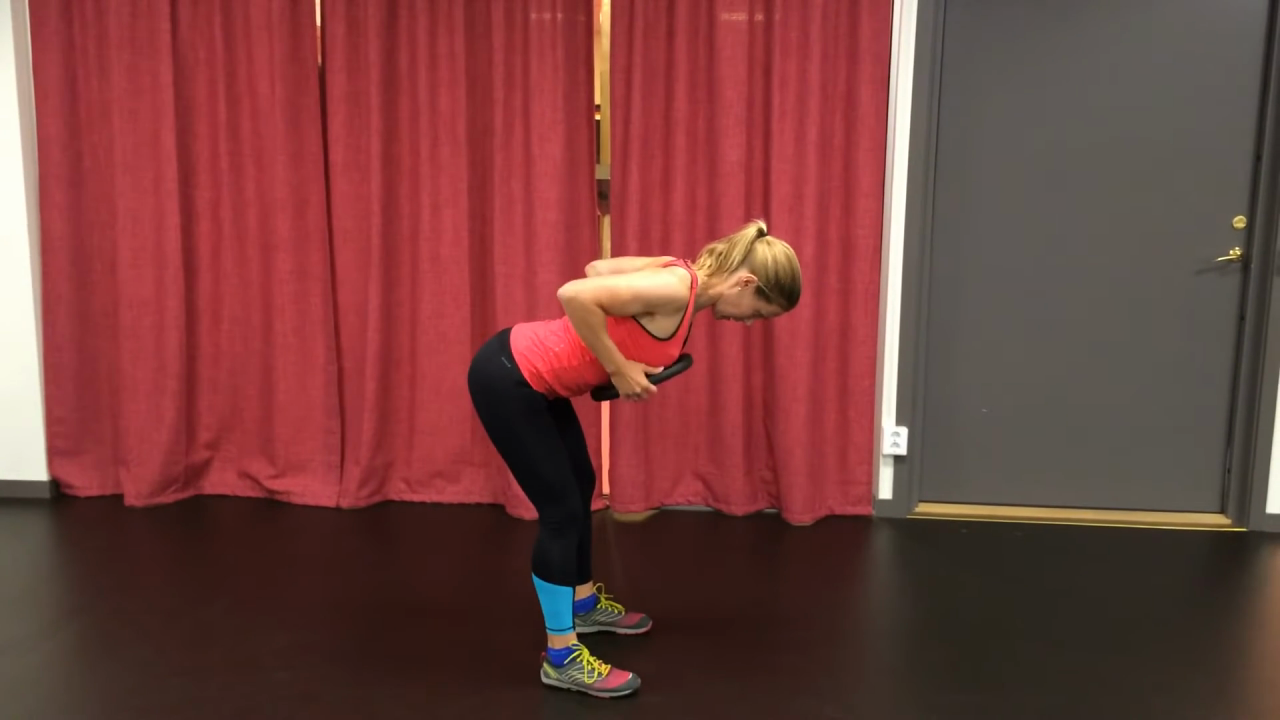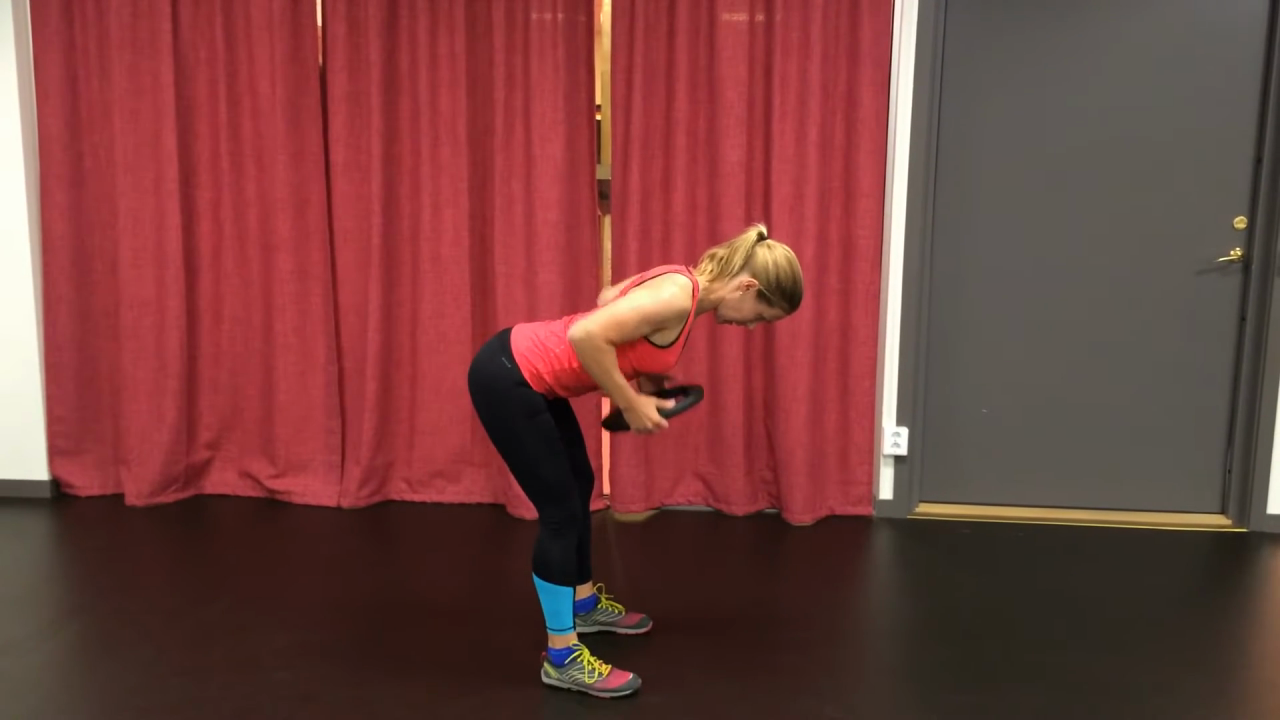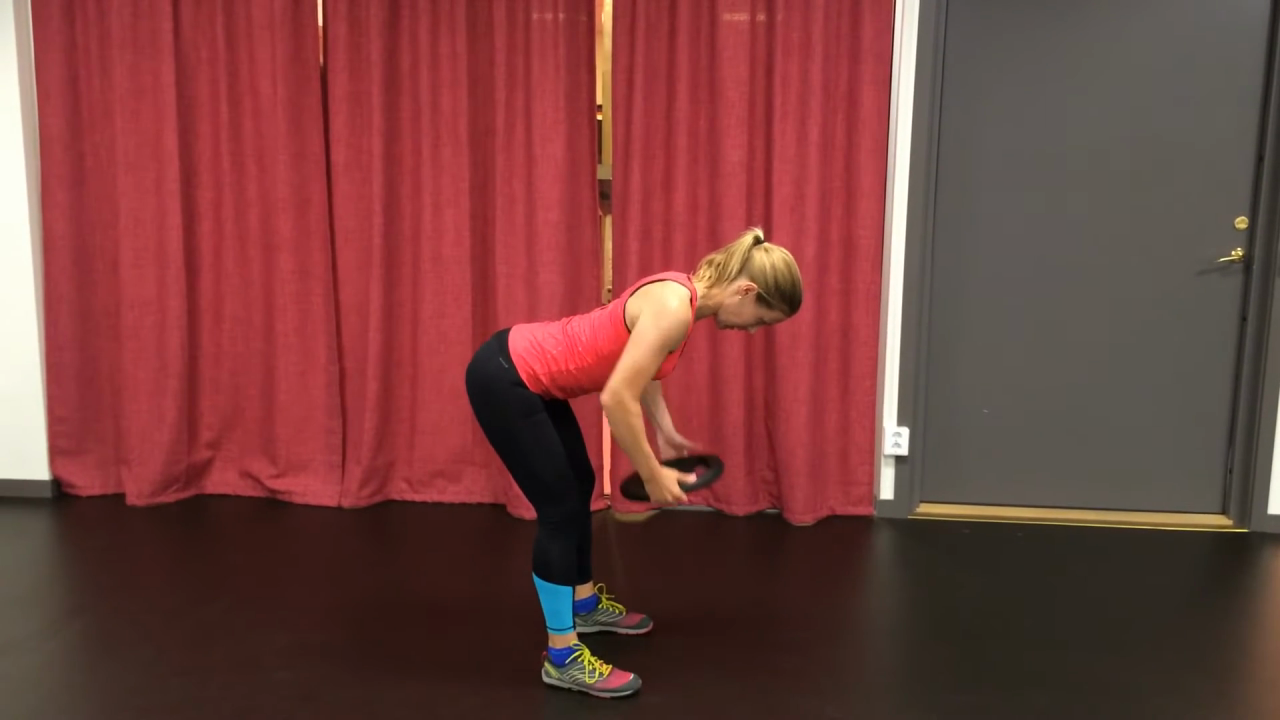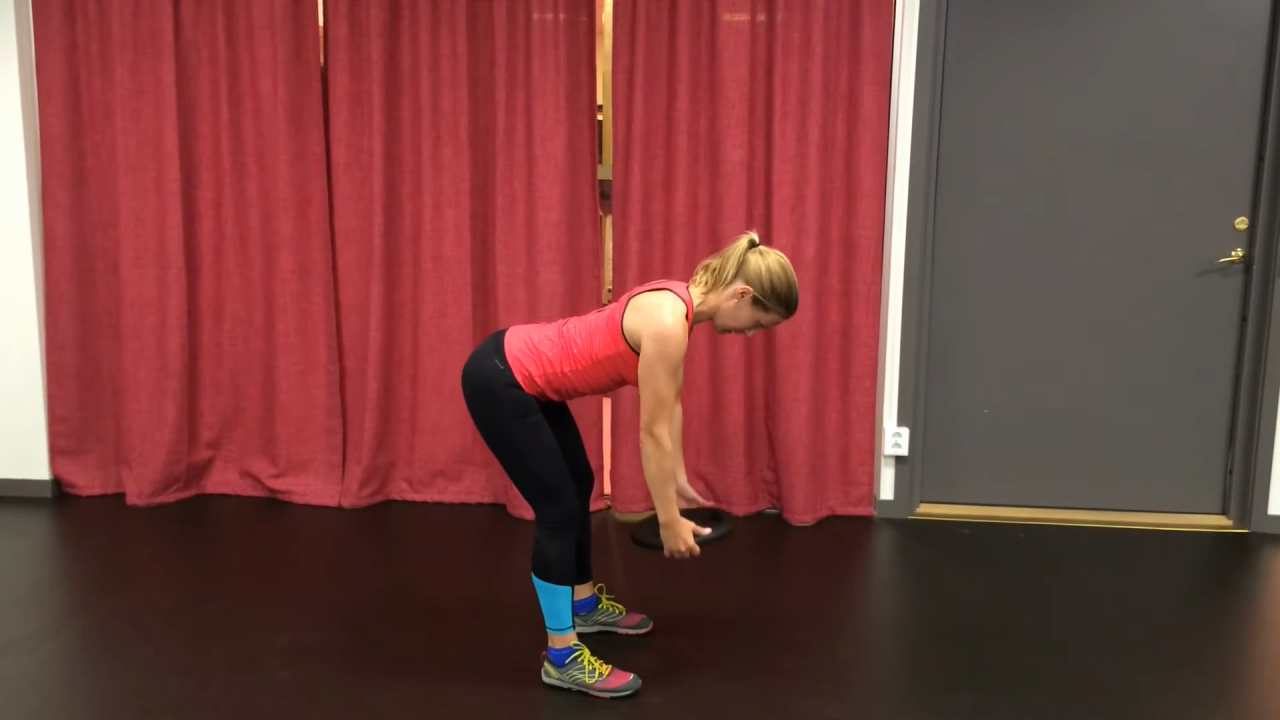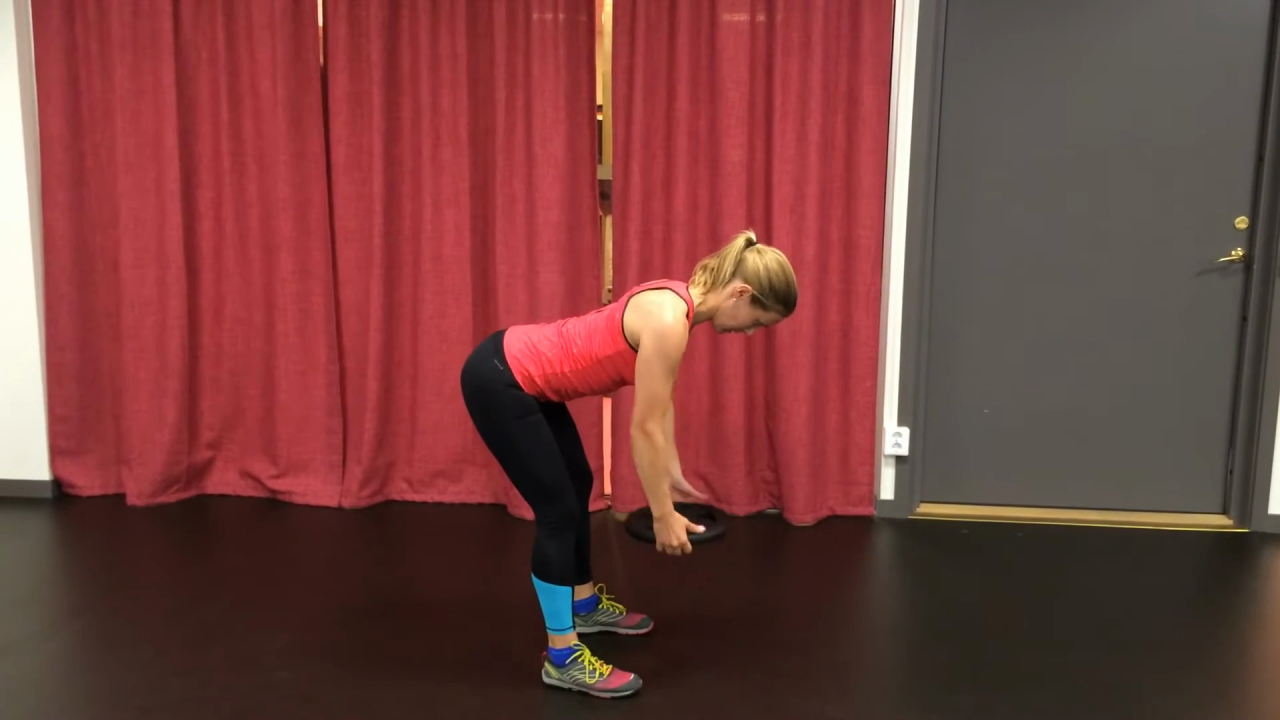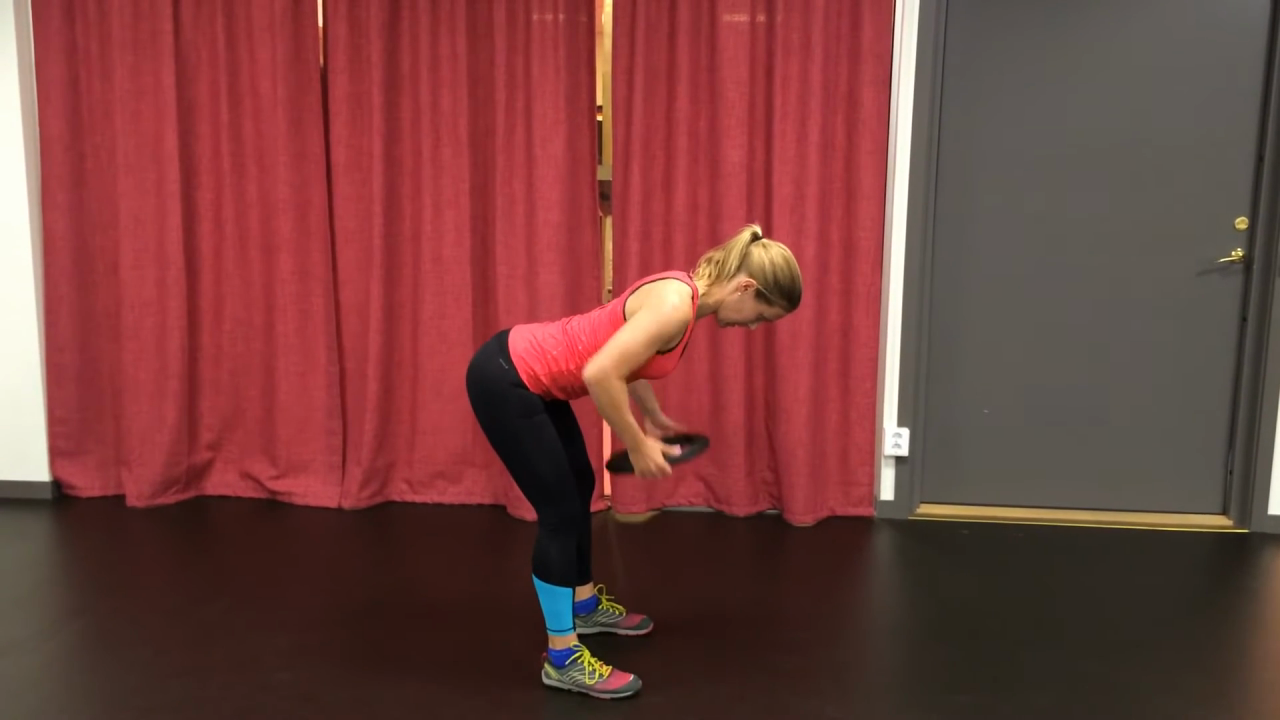
dt=0.2s
person 1, frame 1
left shoulder: (679, 276)
right shoulder: (675, 289)
left elbow: (596, 269)
right elbow: (574, 294)
right wrist: (620, 370)
left hip: (529, 371)
right hip: (507, 377)
left knee: (580, 486)
right knee: (562, 510)
left ankle: (584, 604)
right ankle: (562, 657)
person 1, frame 2
left shoulder: (683, 283)
right shoulder: (677, 297)
right elbow: (585, 334)
left wrist: (644, 379)
right wrist: (630, 404)
left hip: (529, 370)
right hip: (507, 377)
left knee: (579, 486)
right knee: (561, 508)
left ankle: (584, 604)
right ankle: (562, 657)
person 1, frame 3
left shoulder: (682, 292)
right shoulder: (674, 307)
left elbow: (640, 371)
right elbow: (616, 398)
left wrist: (665, 432)
right wrist: (654, 476)
left hip: (528, 371)
right hip: (504, 377)
left knee: (580, 485)
right knee: (560, 508)
left ankle: (585, 604)
right ankle: (562, 657)
person 1, frame 4
left shoulder: (680, 304)
right shoulder: (668, 321)
left elbow: (666, 408)
right elbow: (653, 431)
left wrist: (678, 482)
right wrist: (670, 520)
left hip: (525, 372)
right hip: (499, 379)
left knee: (578, 486)
right knee: (559, 509)
left ankle: (585, 604)
right ankle: (562, 657)
person 1, frame 5
left shoulder: (680, 305)
right shoulder: (668, 321)
left elbow: (659, 406)
right elbow: (646, 428)
left wrist: (674, 476)
right wrist: (663, 515)
left hip: (523, 372)
right hip: (499, 379)
left knee: (577, 487)
right knee: (558, 510)
left ankle: (585, 604)
right ankle: (563, 658)
person 1, frame 6
left shoulder: (684, 295)
right shoulder: (675, 305)
right elbow: (599, 375)
left wrist: (653, 417)
right wrist: (638, 445)
left hip: (528, 372)
right hip: (505, 379)
left knee: (579, 488)
right knee: (560, 511)
left ankle: (585, 605)
right ankle: (562, 659)
